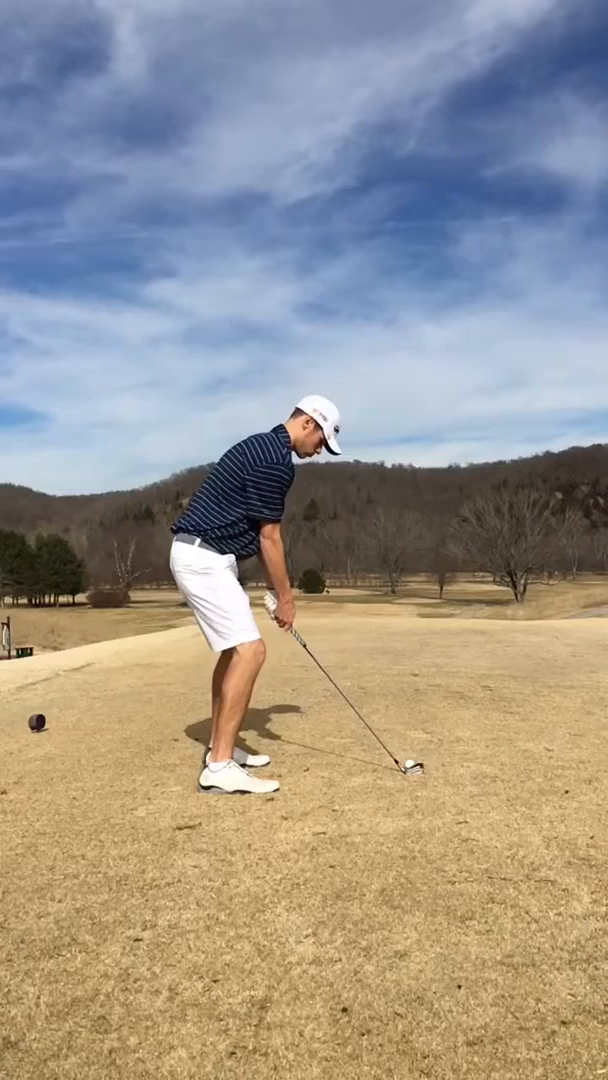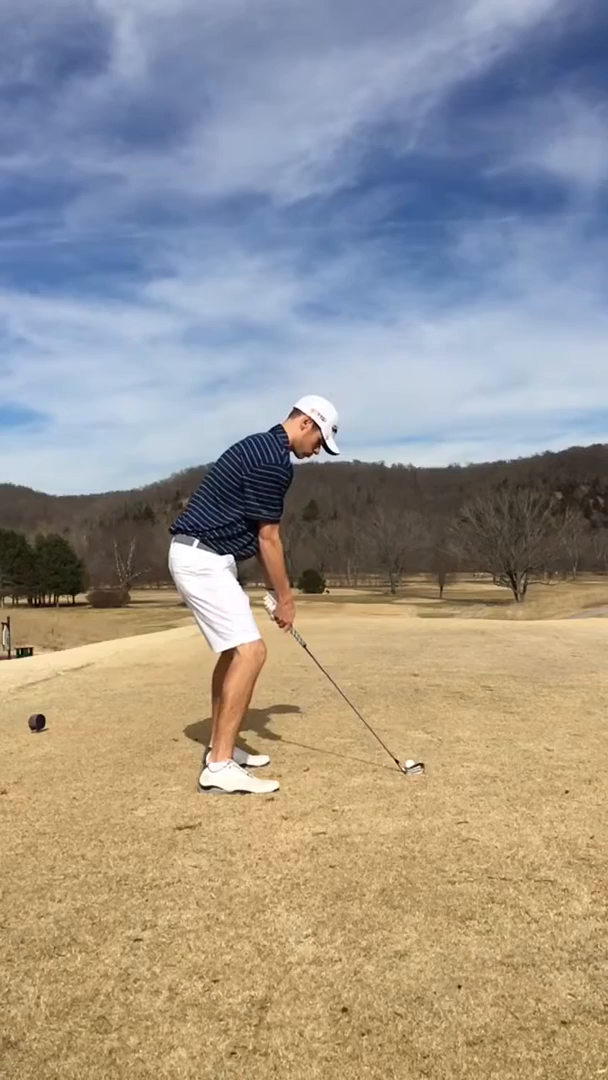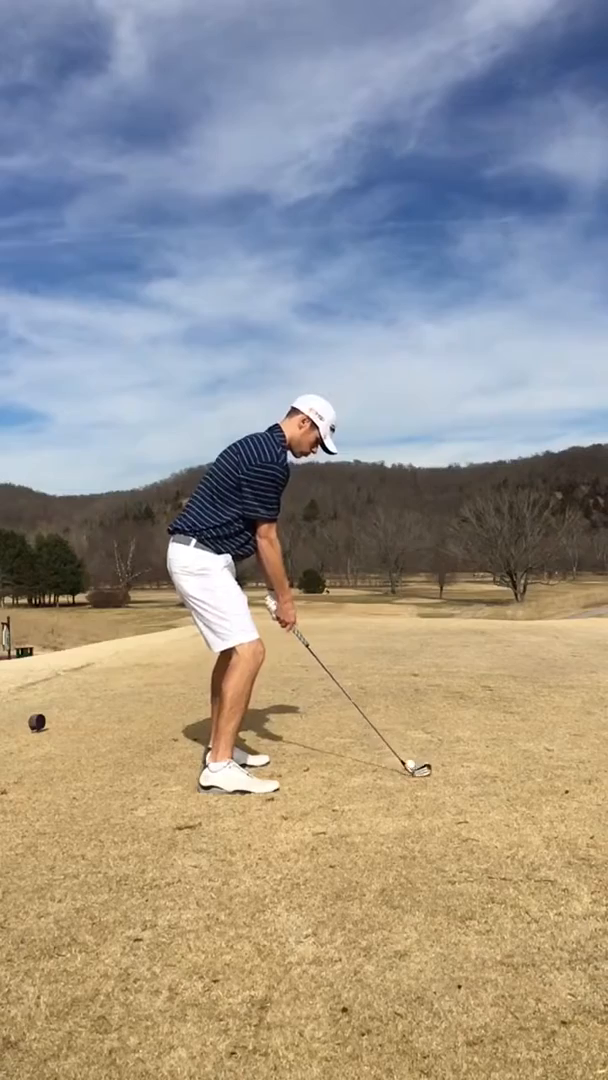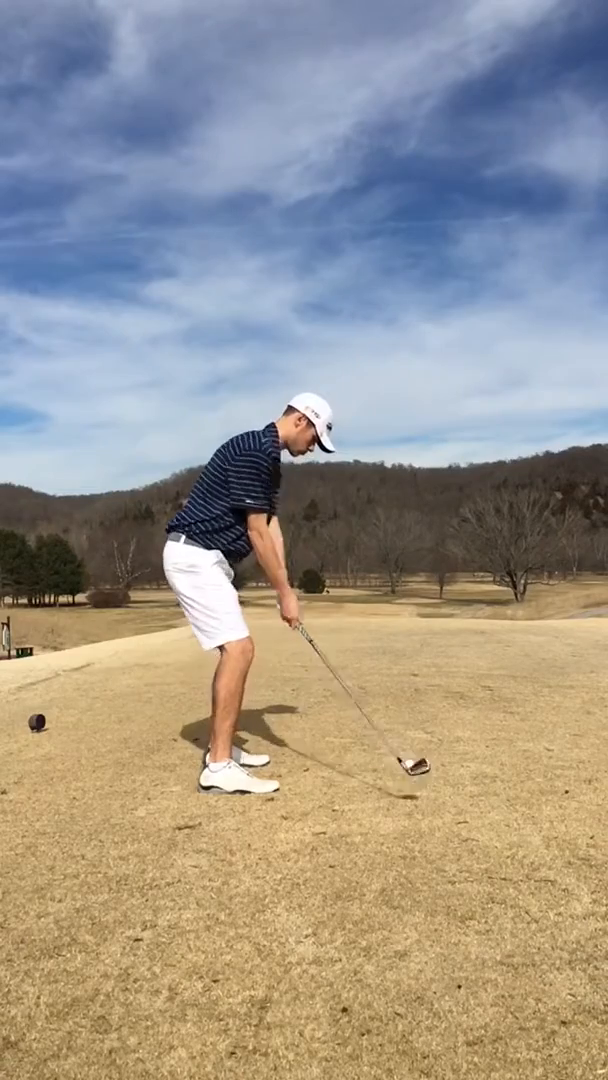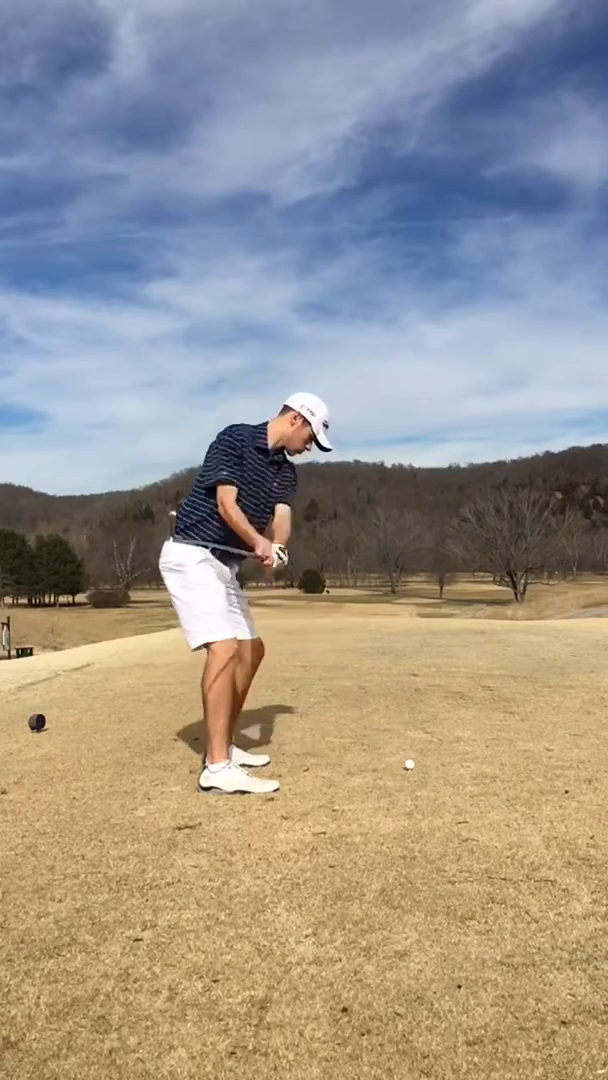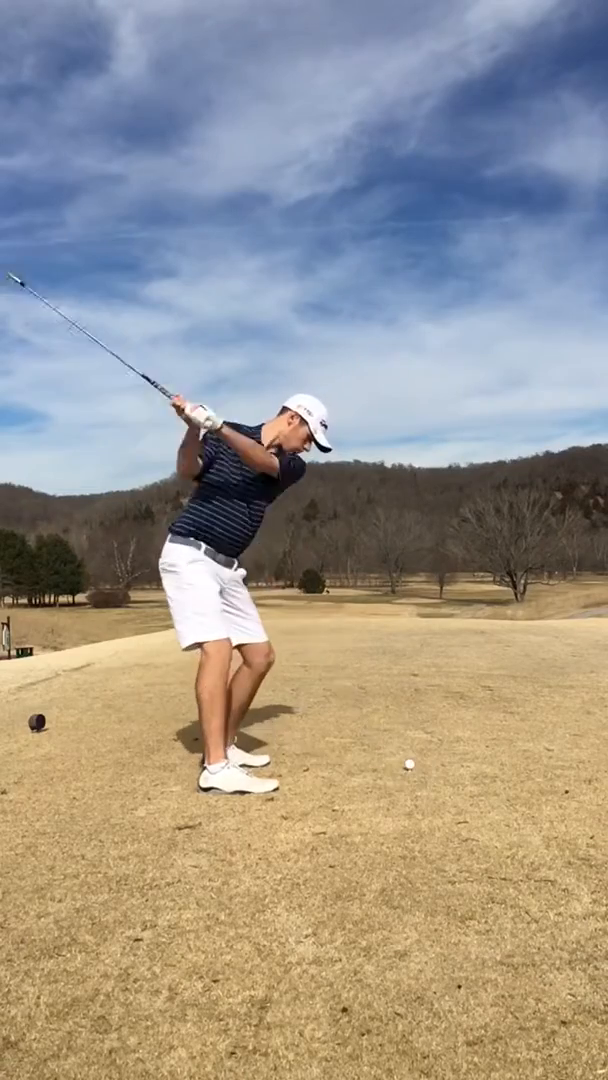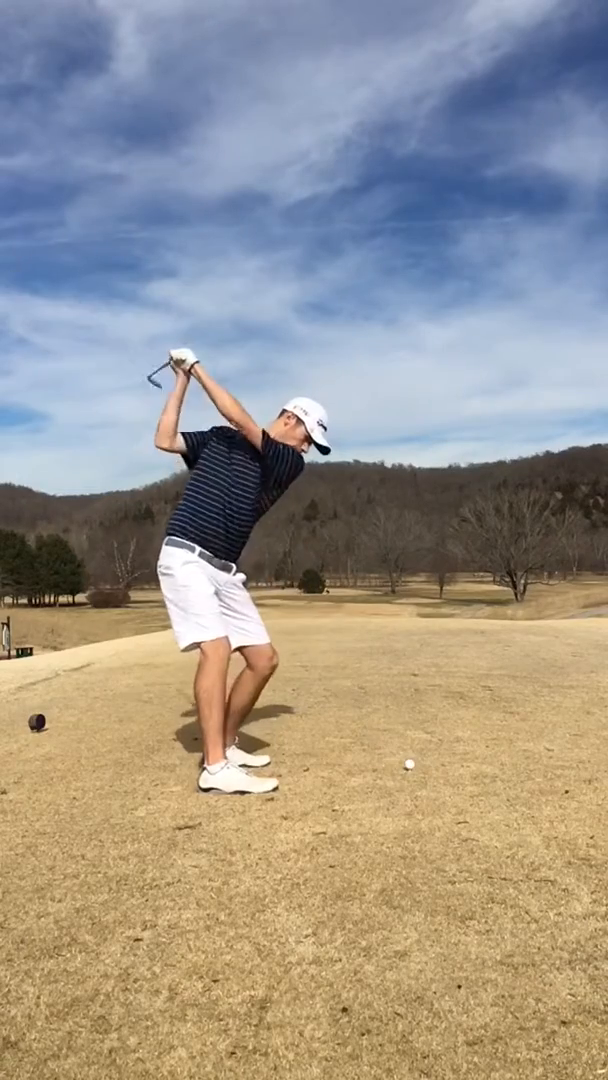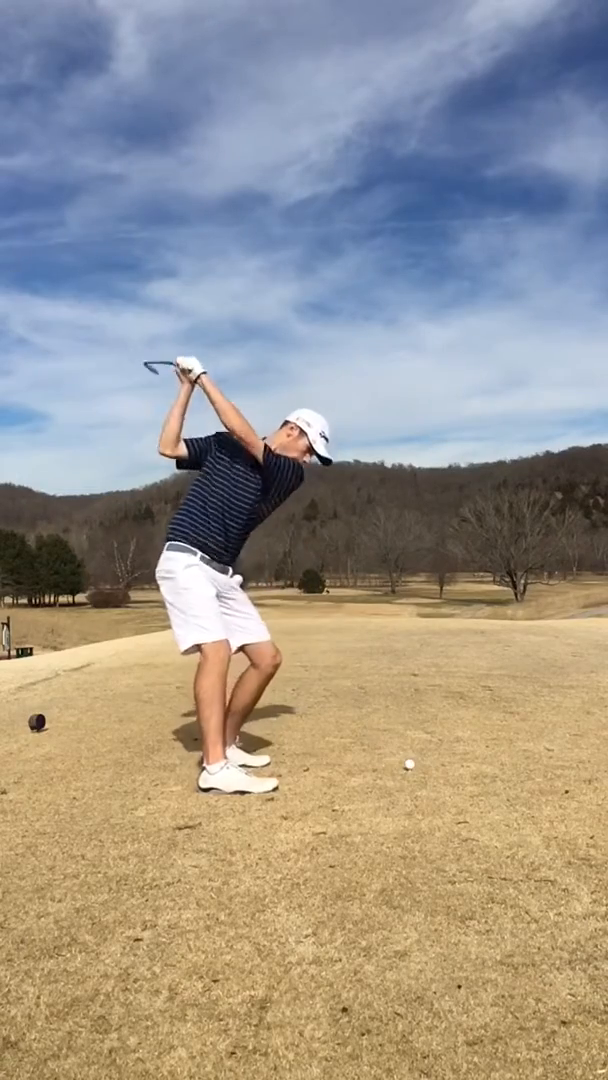
dt=0.2s
person 1, frame 1
left shoulder: (264, 448)
right shoulder: (275, 459)
left elbow: (260, 533)
right elbow: (270, 538)
left wrist: (275, 590)
right wrist: (285, 598)
left hip: (203, 556)
right hip: (203, 558)
left knee: (235, 649)
right knee: (250, 651)
left ankle: (220, 747)
right ankle: (219, 767)
person 1, frame 2
left shoulder: (262, 448)
right shoulder: (273, 460)
left elbow: (260, 534)
right elbow: (269, 539)
left wrist: (274, 590)
right wrist: (285, 598)
left hip: (201, 556)
right hip: (202, 559)
left knee: (235, 650)
right knee: (250, 652)
left ankle: (220, 747)
right ankle: (219, 767)
person 1, frame 3
left shoulder: (260, 449)
right shoulder: (268, 457)
left elbow: (260, 534)
right elbow: (266, 539)
left wrist: (276, 591)
right wrist: (285, 598)
left hip: (204, 558)
right hip: (201, 559)
left knee: (234, 650)
right knee: (248, 651)
left ankle: (219, 747)
right ankle: (220, 767)
person 1, frame 4
left shoulder: (270, 461)
right shoulder: (251, 448)
left elbow: (271, 530)
right elbow: (256, 531)
left wrist: (286, 590)
right wrist: (284, 594)
left hip: (211, 560)
right hip: (194, 556)
left knee: (238, 649)
right knee: (236, 649)
left ankle: (221, 747)
right ankle: (219, 767)
person 1, frame 5
left shoulder: (286, 472)
right shoulder: (235, 437)
left elbow: (282, 518)
right elbow: (226, 505)
left wrist: (274, 547)
right wrist: (258, 542)
left hip: (222, 563)
right hip: (190, 555)
left knee: (251, 650)
right knee: (223, 650)
left ankle: (223, 746)
right ankle: (217, 767)
person 1, frame 6
left shoulder: (291, 465)
right shoulder: (218, 442)
left elbow: (258, 458)
right elbow: (187, 470)
left wrist: (217, 426)
right wrist: (193, 429)
left hip: (227, 569)
right hip: (189, 559)
left knee: (260, 655)
right knee: (217, 652)
left ankle: (224, 748)
right ankle: (215, 771)
person 1, frame 7
left shoulder: (289, 464)
right shoulder: (216, 439)
left elbow: (240, 419)
right elbow: (163, 441)
left wrist: (197, 369)
right wrist: (182, 379)
left hip: (225, 571)
right hip: (185, 559)
left knee: (264, 659)
right knee: (215, 650)
left ankle: (226, 744)
right ankle: (216, 767)
person 1, frame 8
left shoulder: (289, 475)
right shoulder: (220, 447)
left elbow: (241, 431)
right elbow: (167, 447)
left wrist: (203, 379)
right wrist: (187, 391)
left hip: (221, 574)
right hip: (184, 563)
left knee: (267, 659)
right knee: (215, 649)
left ankle: (222, 735)
right ankle: (216, 767)
